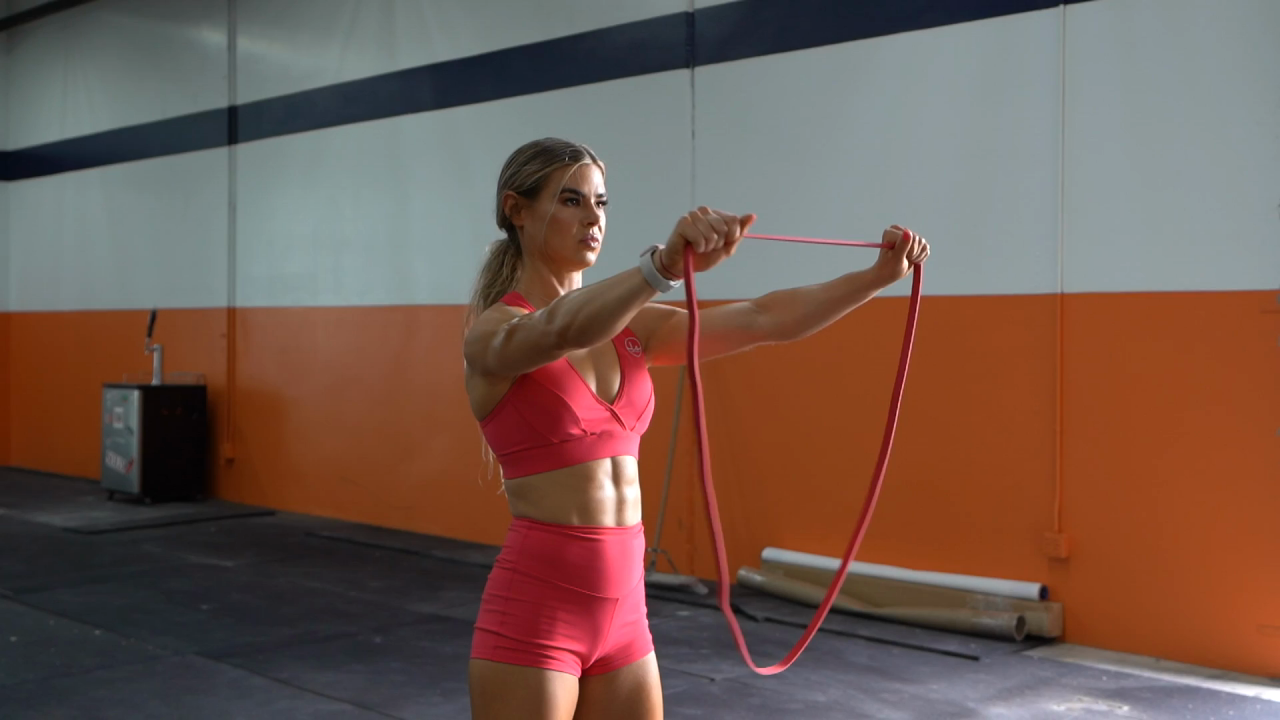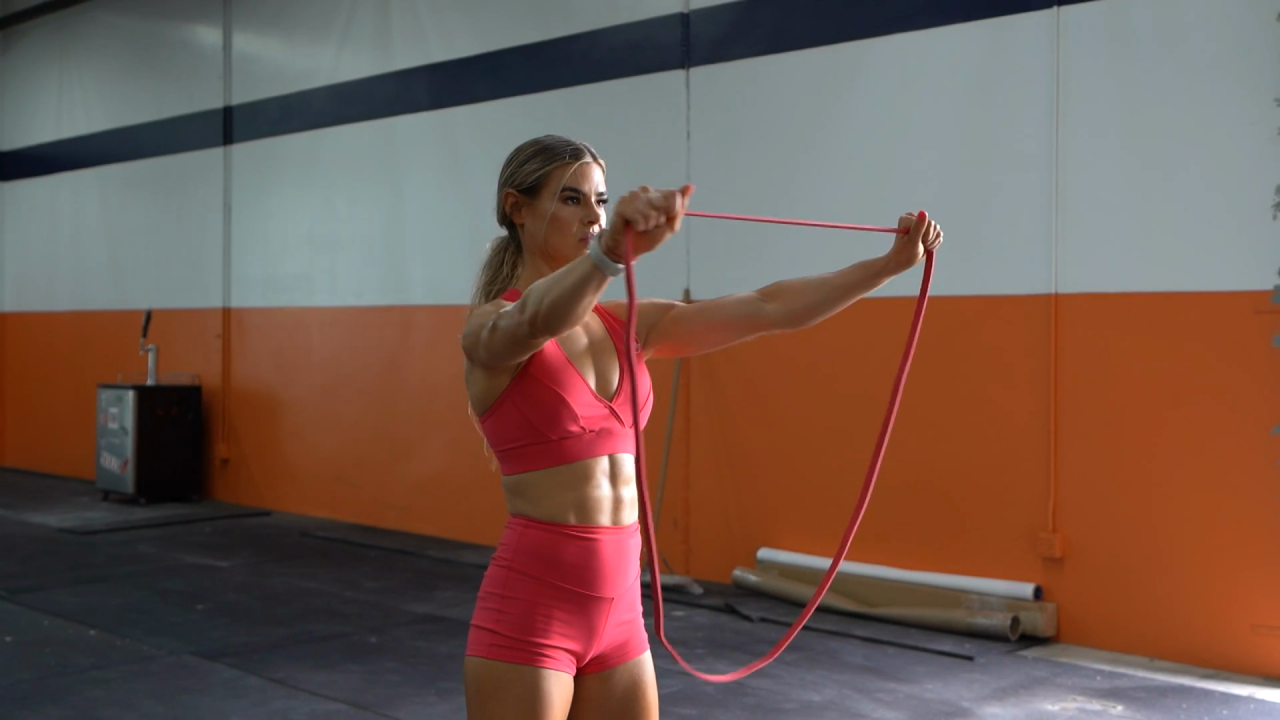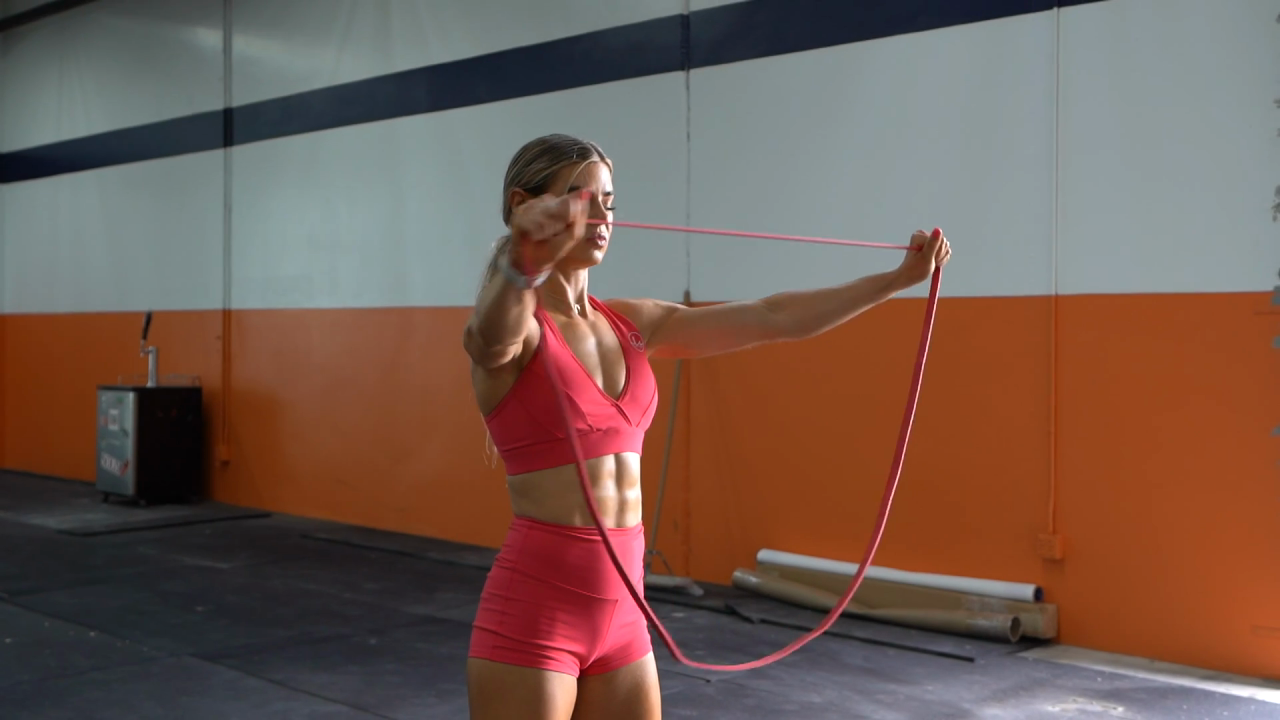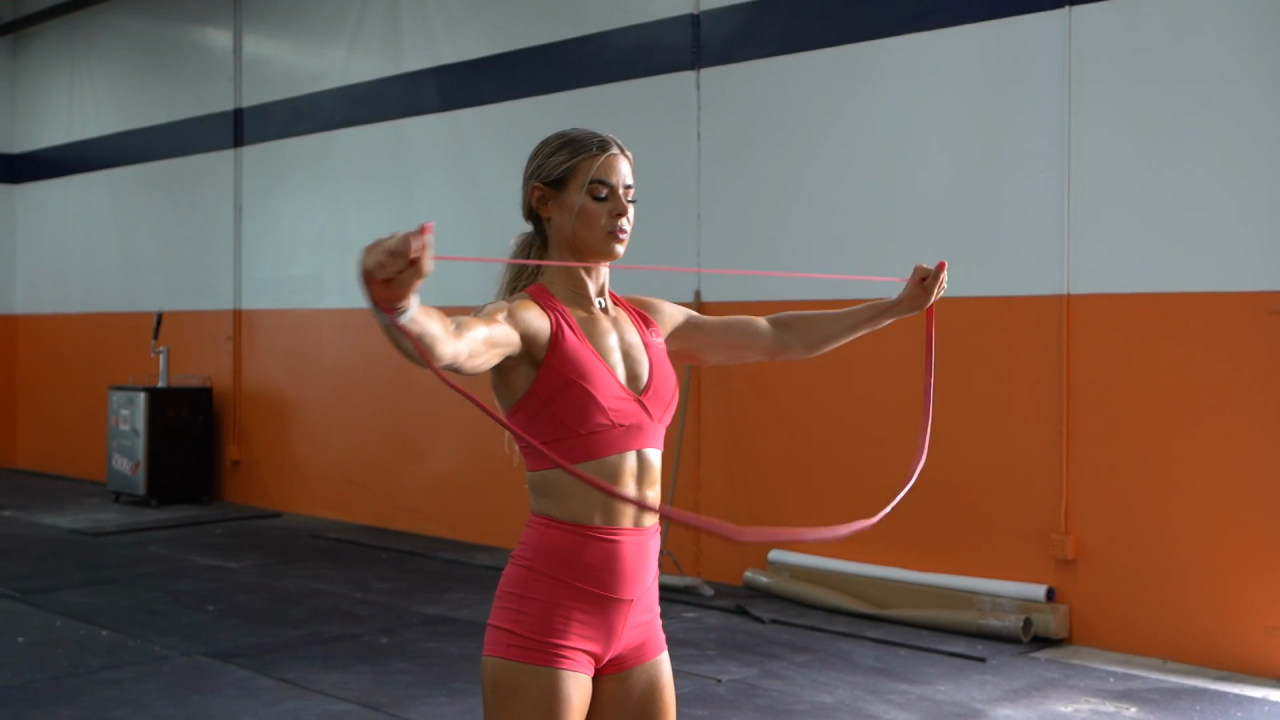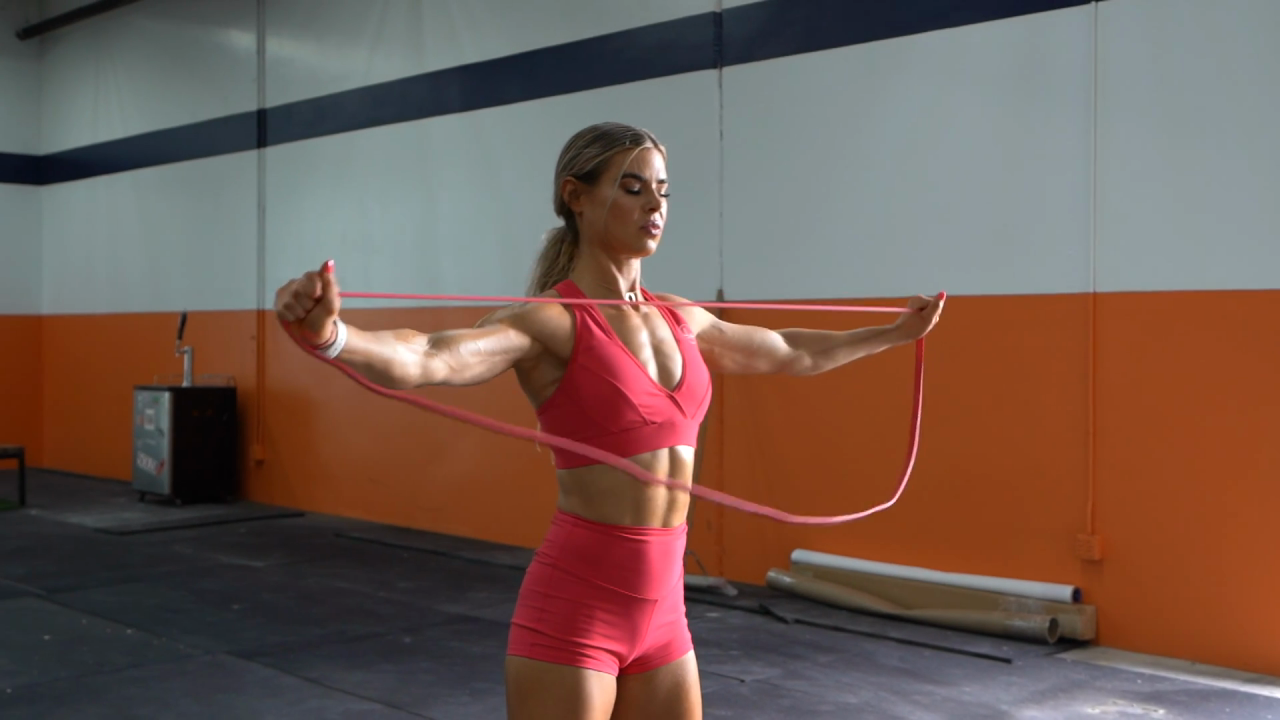
dt=0.2s
person 1, frame 1
left shoulder: (627, 329)
right shoulder: (494, 330)
left elbow: (763, 321)
right elbow: (562, 333)
left wrist: (879, 275)
right wrist: (666, 265)
left hip: (620, 613)
right hip: (531, 617)
person 1, frame 2
left shoulder: (626, 325)
right shoulder: (496, 329)
left elbow: (767, 309)
right elbow: (535, 324)
left wrist: (891, 263)
right wrist: (608, 251)
left hip: (616, 612)
right hip: (527, 615)
person 1, frame 3
left shoulder: (628, 323)
right shoulder: (512, 324)
left elbow: (771, 318)
right elbow: (493, 337)
left wrist: (899, 279)
right wrist: (525, 265)
left hip: (616, 612)
right hip: (529, 616)
person 1, frame 4
left shoulder: (646, 319)
right shoulder: (519, 319)
left elbow: (781, 338)
right elbow: (445, 346)
left wrist: (898, 308)
right wrist: (396, 302)
left hip: (635, 606)
right hip: (544, 614)
person 1, frame 5
left shoulder: (676, 317)
right shoulder: (549, 321)
left elbow: (788, 352)
right elbow: (426, 361)
left wrist: (896, 335)
right wrist: (328, 336)
left hip: (660, 609)
right hip: (571, 611)
